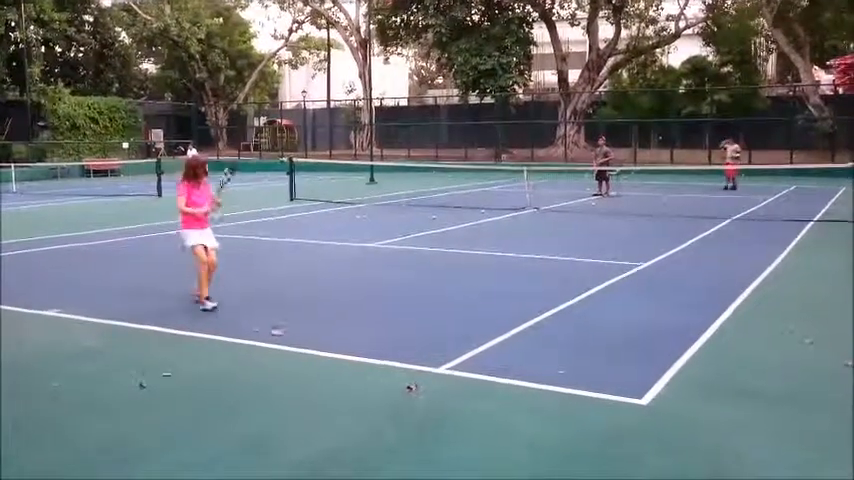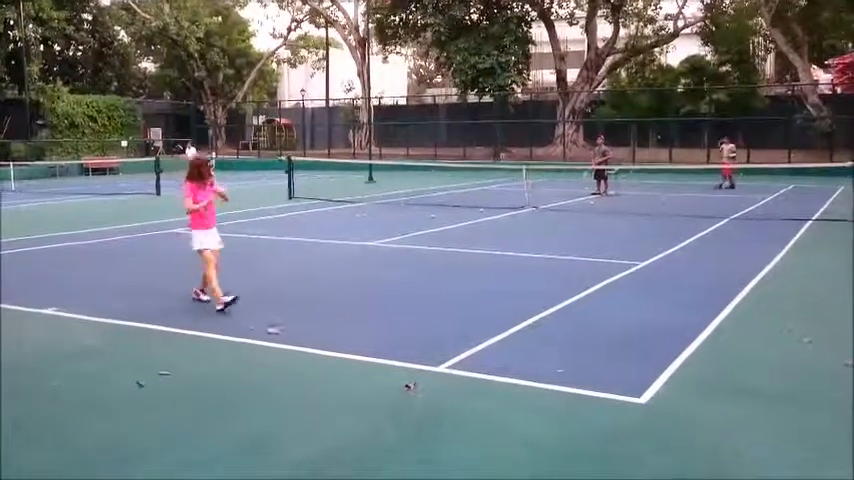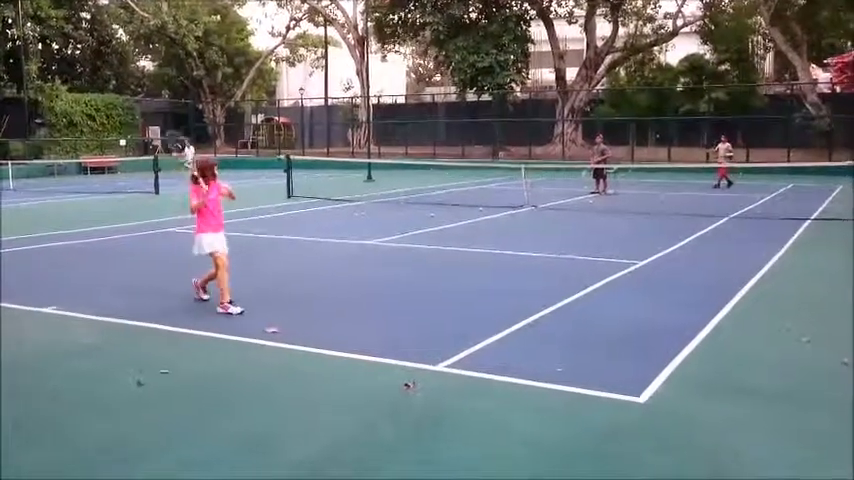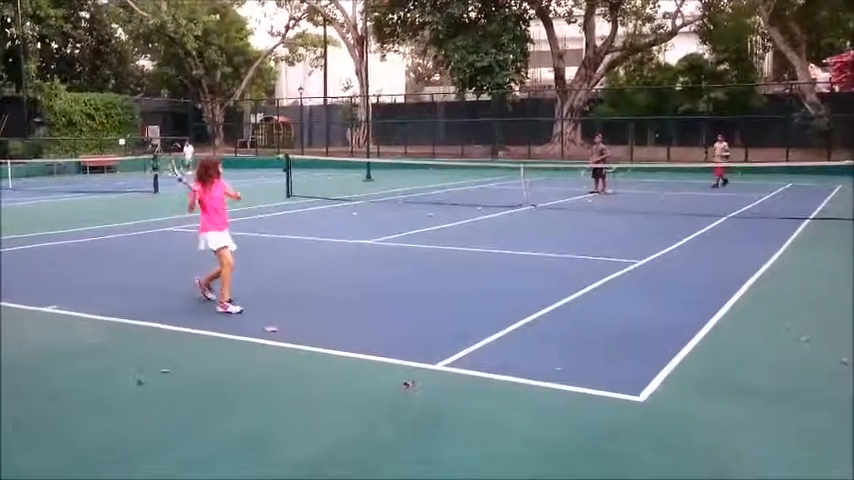
dt=0.1s
person 1, frame 1
left shoulder: (205, 183)
right shoulder: (185, 185)
left elbow: (212, 202)
right elbow: (181, 207)
left wrist: (215, 201)
right wrist: (199, 211)
left hip: (205, 229)
right hip: (190, 230)
left knee: (212, 262)
right knee: (203, 260)
left ankle: (202, 294)
right ankle: (204, 297)
person 1, frame 2
left shoulder: (211, 182)
right shoulder: (190, 185)
left elbow: (225, 198)
right elbow: (188, 210)
left wrist: (221, 192)
right wrist: (204, 203)
left hip: (211, 229)
right hip: (198, 230)
left knee: (214, 263)
right knee: (209, 262)
left ankle: (200, 290)
right ankle: (220, 299)
person 1, frame 3
left shoulder: (216, 184)
right shoulder: (196, 188)
left elbow: (232, 197)
right elbow: (193, 209)
left wrist: (228, 191)
right wrist: (203, 196)
left hip: (218, 232)
right hip: (206, 234)
left knee: (220, 268)
right knee: (223, 264)
left ankle: (200, 284)
right ankle: (225, 303)
person 1, frame 4
left shoulder: (220, 183)
right shoulder: (199, 187)
left elbow: (236, 196)
right elbow: (191, 208)
left wrist: (234, 194)
right wrist: (193, 195)
left hip: (223, 230)
right hip: (210, 232)
left knee: (225, 266)
right knee: (228, 262)
left ankle: (203, 283)
right ankle: (224, 302)
